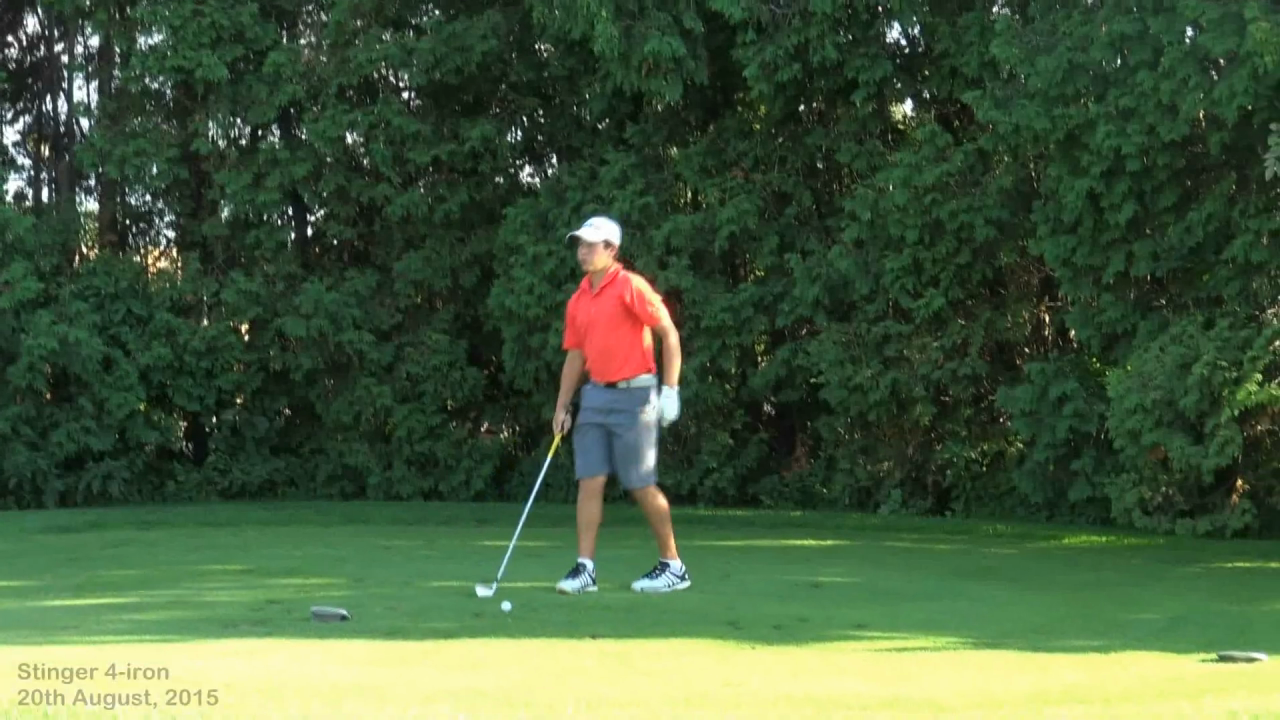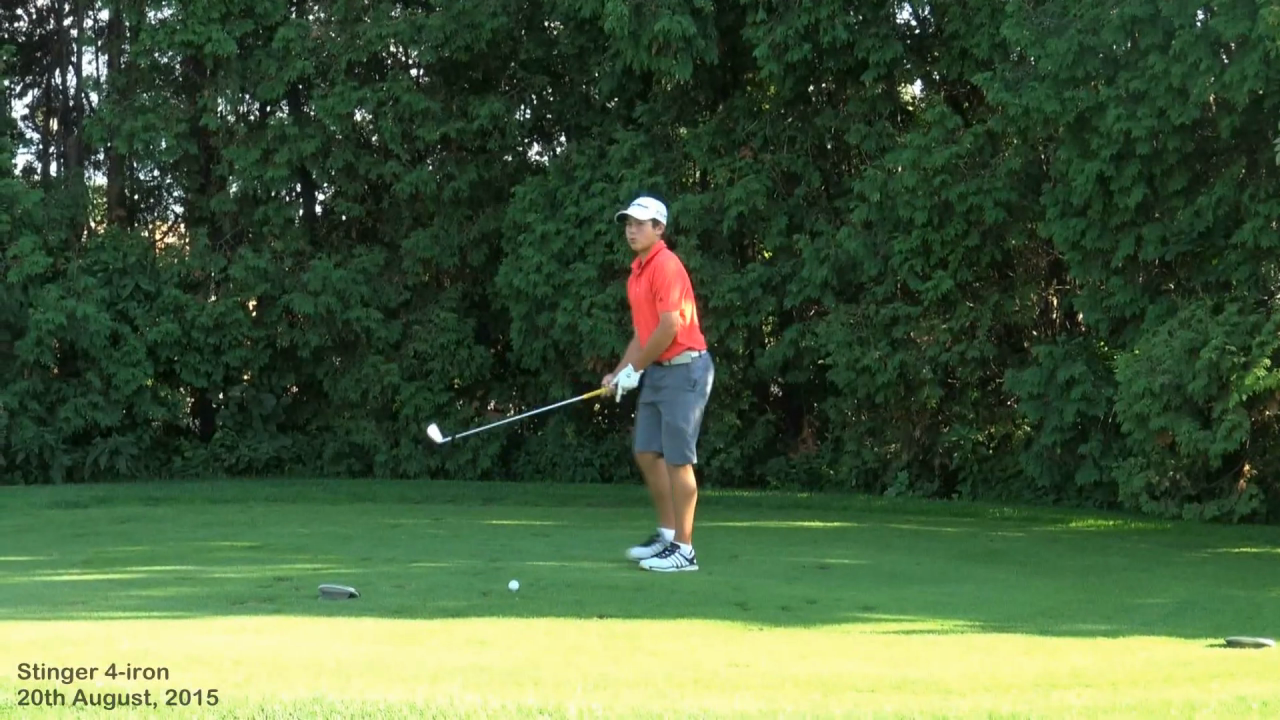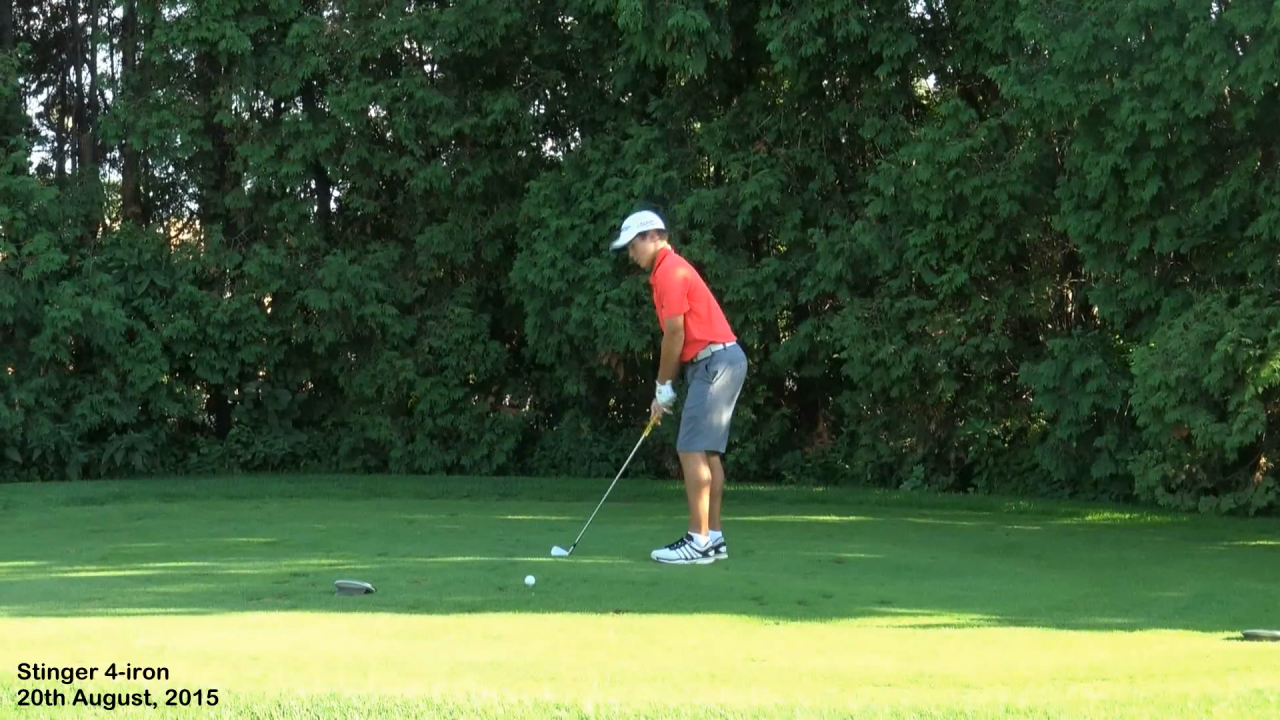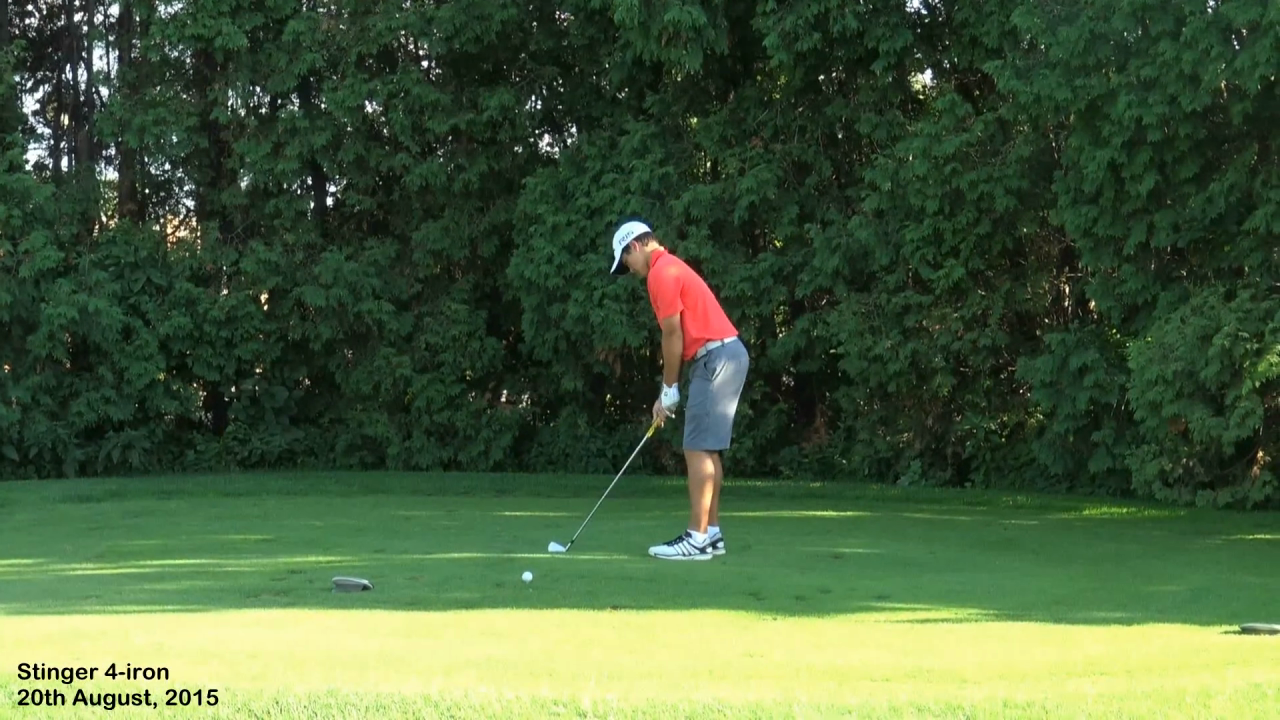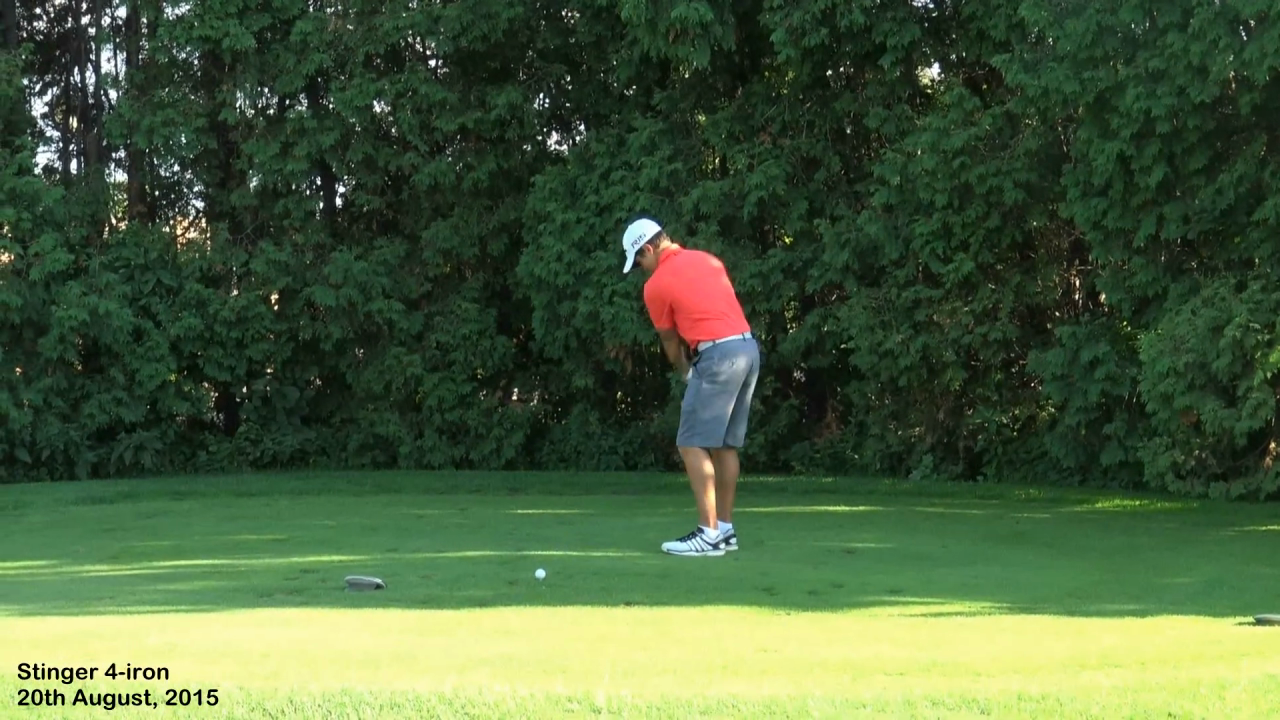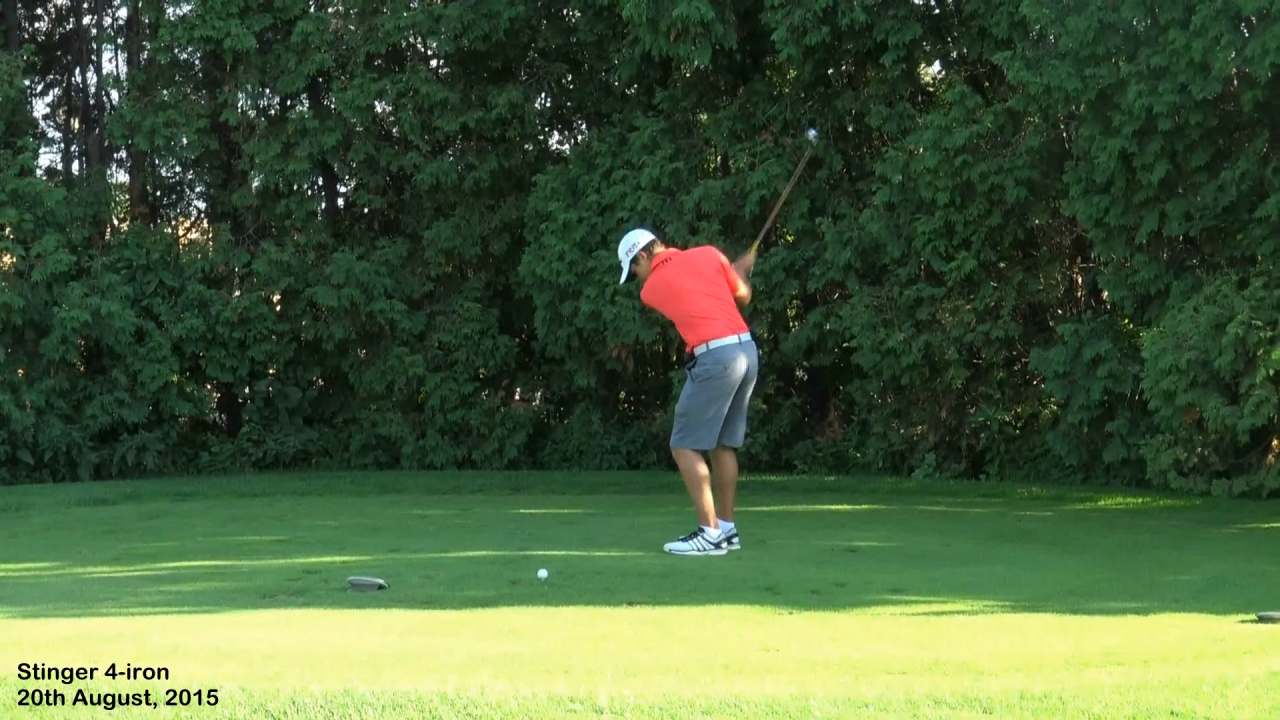
dt=0.5s
person 1, frame 1
left shoulder: (631, 286)
right shoulder: (577, 300)
left elbow: (668, 333)
right elbow: (574, 356)
left wrist: (670, 389)
right wrist: (562, 405)
left hip: (635, 393)
right hip: (595, 395)
left knee: (640, 485)
right knee: (589, 482)
left ankle: (672, 565)
right ankle: (585, 566)
person 1, frame 2
left shoulder: (665, 266)
right shoulder: (636, 273)
left elbow: (670, 328)
left wrist: (633, 369)
right wrist: (620, 372)
left hip: (685, 369)
right hip: (660, 372)
left knee: (677, 459)
right knee: (647, 454)
left ankle: (683, 549)
right ankle: (667, 533)
person 1, frame 3
left shoulder: (669, 270)
right shoulder: (669, 270)
left elbow: (675, 335)
right elbow: (679, 337)
left wrist: (663, 385)
right wrist: (664, 389)
left hip: (716, 362)
right hip: (716, 363)
left knee: (691, 450)
right knee: (707, 452)
left ankle: (697, 541)
right ankle: (713, 537)
person 1, frame 4
left shoulder: (661, 272)
right shoulder: (670, 267)
left elbow: (673, 334)
right elbow: (680, 336)
left wrist: (669, 388)
right wrist: (666, 393)
left hip: (717, 358)
right hip: (725, 356)
left knee: (698, 449)
right knee: (708, 449)
left ankle: (697, 538)
right ankle: (710, 532)
person 1, frame 5
left shoulder: (656, 285)
right shoulder: (705, 259)
left elbow: (670, 340)
left wrist: (688, 372)
left hip: (718, 356)
right hip: (746, 349)
left knee: (693, 445)
right knee: (724, 445)
left ankle: (709, 534)
right ankle: (723, 528)
person 1, frame 6
left shoulder: (650, 291)
right shoulder: (708, 254)
right elbow: (743, 295)
right wrist: (739, 269)
left hip: (714, 359)
right hip: (745, 351)
left knee: (685, 447)
right knee: (720, 446)
left ankle: (710, 533)
right ankle: (725, 527)
